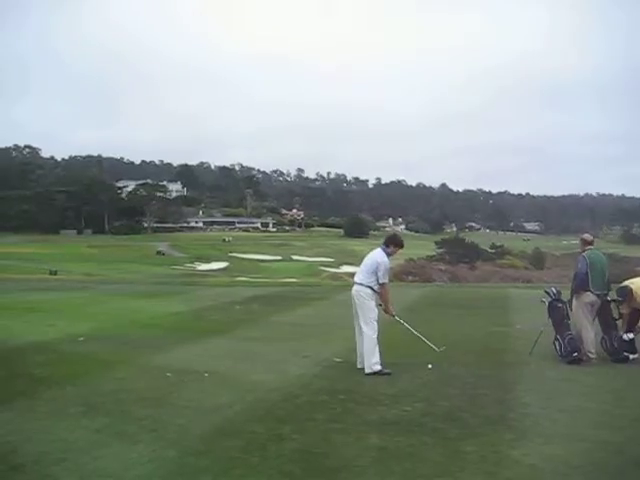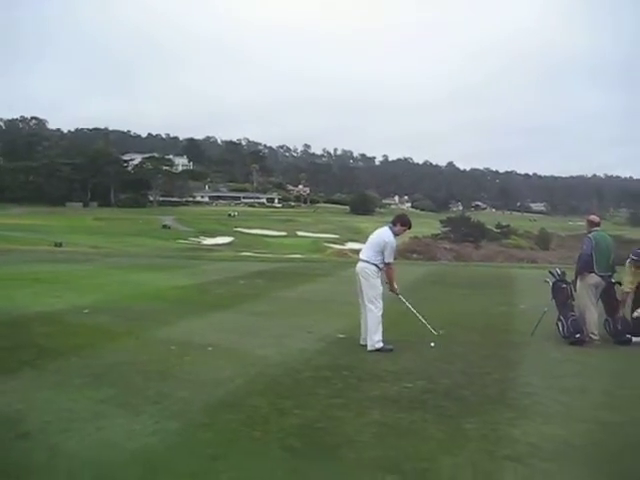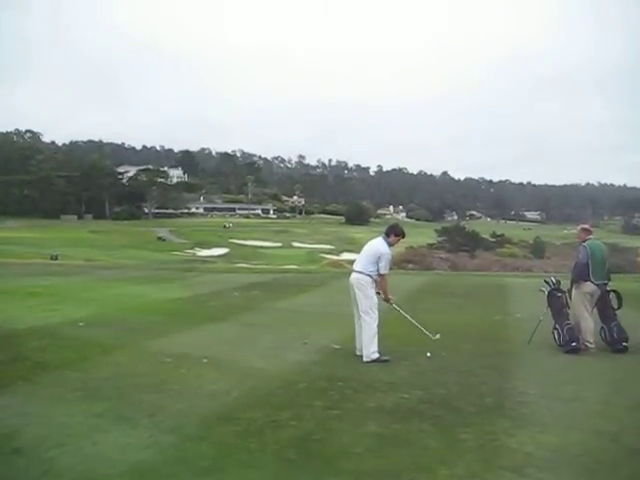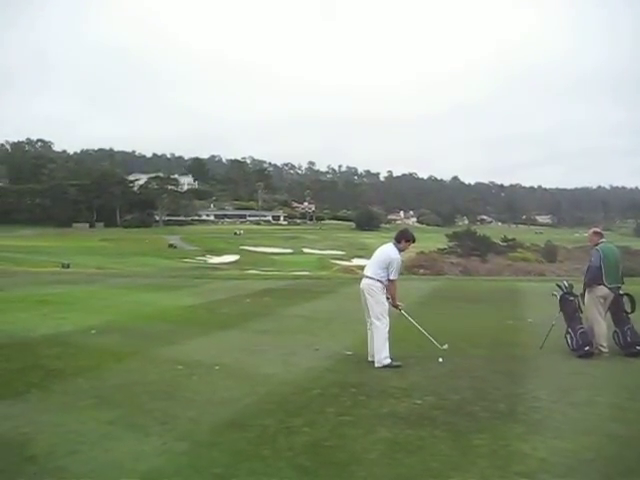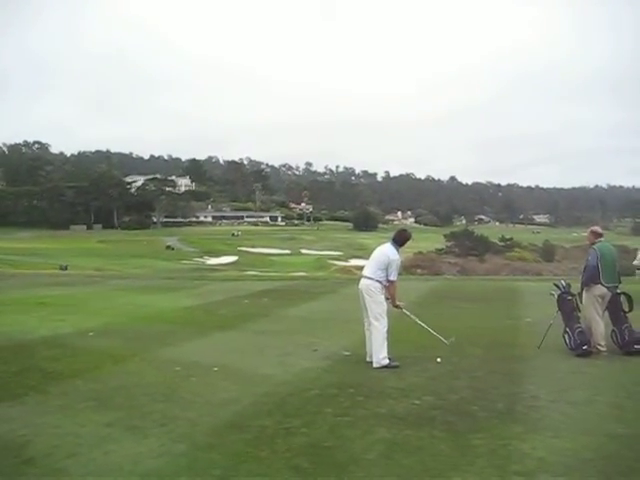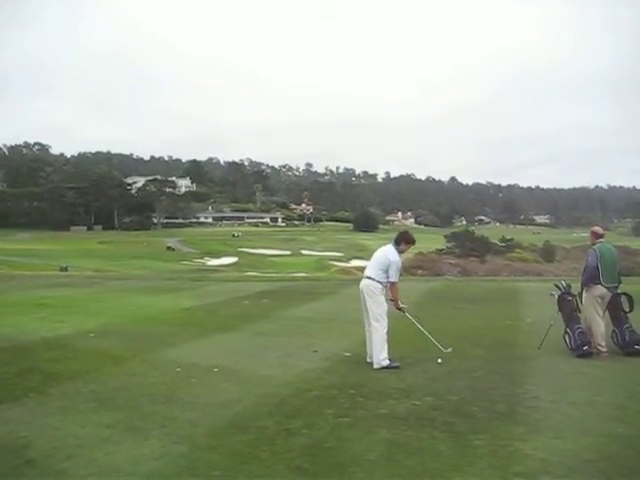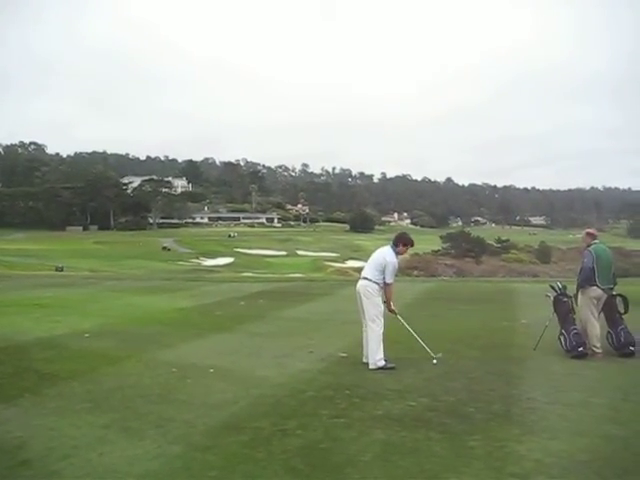
dt=0.7s
person 1, frame 1
left shoulder: (376, 253)
right shoulder: (384, 260)
right elbow: (383, 286)
left wrist: (382, 301)
right wrist: (388, 306)
left hip: (358, 290)
right hip: (365, 293)
left knee: (362, 329)
right knee: (370, 330)
left ankle: (363, 362)
right ankle: (373, 366)
person 1, frame 2
left shoulder: (382, 231)
right shoulder: (390, 240)
right elbow: (388, 265)
left wrist: (390, 281)
right wrist: (392, 285)
left hip: (363, 266)
right hip: (370, 270)
left knee: (367, 306)
right knee: (375, 307)
left ankle: (366, 338)
right ankle: (375, 343)
person 1, frame 3
left shoulder: (375, 241)
right shoulder: (385, 251)
right elbow: (382, 276)
left wrist: (379, 290)
right wrist: (386, 295)
left hip: (356, 277)
right hip: (364, 281)
left knee: (361, 317)
right knee: (370, 318)
left ankle: (361, 349)
right ankle: (370, 355)
person 1, frame 4
left shoulder: (386, 247)
right shoulder: (395, 256)
right elbow: (392, 282)
left wrist: (387, 295)
right wrist: (394, 301)
left hip: (366, 283)
right hip: (374, 286)
left knee: (373, 322)
right knee: (381, 323)
left ankle: (374, 355)
right ankle: (382, 360)
person 1, frame 5
left shoulder: (384, 247)
right shoulder: (395, 257)
right elbow: (392, 282)
left wrist: (387, 294)
right wrist: (394, 301)
left hip: (365, 283)
right hip: (373, 287)
left knee: (370, 322)
right knee: (379, 323)
left ankle: (372, 355)
right ankle: (380, 360)
person 1, frame 6
left shoulder: (386, 248)
right shoulder: (395, 258)
right elbow: (393, 284)
left wrist: (393, 298)
right wrist: (397, 303)
left hip: (366, 284)
right hip: (374, 287)
left knee: (371, 323)
right knee: (379, 324)
left ankle: (373, 356)
right ankle: (380, 361)
person 1, frame 7
left shoulder: (384, 250)
right shoulder: (392, 260)
right elbow: (388, 285)
left wrist: (388, 300)
right wrist: (389, 305)
left hip: (363, 285)
right hip: (370, 288)
left knee: (368, 324)
right knee: (376, 325)
left ankle: (369, 356)
right ankle: (376, 362)
person 2, frame 1
left shoulder: (584, 257)
right shoulder: (602, 257)
left elbow: (580, 275)
right elbow: (606, 277)
left wrist: (574, 291)
right wrist: (605, 292)
left hip: (584, 295)
right hip: (598, 296)
left knee: (584, 325)
right knee: (589, 324)
left ankle: (590, 354)
right ankle: (588, 350)
person 2, frame 2
left shoulder: (590, 238)
right shoulder: (608, 239)
left elbow: (584, 257)
right elbow: (611, 259)
left wrist: (578, 273)
right wrist: (610, 274)
left hip: (589, 276)
right hip: (603, 277)
left knee: (588, 306)
right knee: (592, 305)
left ankle: (593, 335)
right ankle: (592, 332)
person 2, frame 3
left shoulder: (585, 246)
right shoulder: (602, 246)
left elbow: (580, 265)
right elbow: (606, 266)
left wrist: (574, 280)
right wrist: (605, 281)
left hip: (584, 284)
right hip: (599, 285)
left knee: (583, 315)
right knee: (588, 313)
left ankle: (588, 343)
right ankle: (585, 339)
person 2, frame 4
left shoulder: (598, 250)
right shoulder: (615, 250)
left elbow: (593, 269)
right elbow: (619, 269)
left wrist: (586, 284)
right wrist: (618, 284)
left hip: (597, 288)
right hip: (612, 289)
left knee: (596, 318)
right knee: (600, 317)
left ankle: (602, 348)
right ankle: (599, 344)
person 2, frame 5
left shoulder: (595, 249)
right shoulder: (612, 249)
left elbow: (590, 268)
right elbow: (616, 269)
left wrist: (584, 284)
right wrist: (616, 284)
left hip: (595, 287)
right hip: (609, 288)
left knee: (594, 318)
right knee: (597, 317)
left ankle: (600, 347)
right ankle: (595, 342)
person 2, frame 6
left shoulder: (594, 250)
right shoulder: (612, 250)
left elbow: (590, 269)
right elbow: (617, 270)
left wrist: (583, 284)
right wrist: (616, 284)
left hip: (595, 288)
right hip: (609, 288)
left knee: (594, 319)
right knee: (597, 317)
left ankle: (601, 348)
right ankle: (597, 343)
person 2, frame 7
left shoulder: (590, 251)
right shoulder: (607, 251)
left elbow: (586, 270)
right elbow: (612, 271)
left wrist: (579, 286)
right wrist: (611, 286)
left hip: (590, 289)
right hip: (605, 290)
left knee: (589, 320)
right knee: (593, 318)
left ankle: (596, 349)
right ankle: (594, 345)
